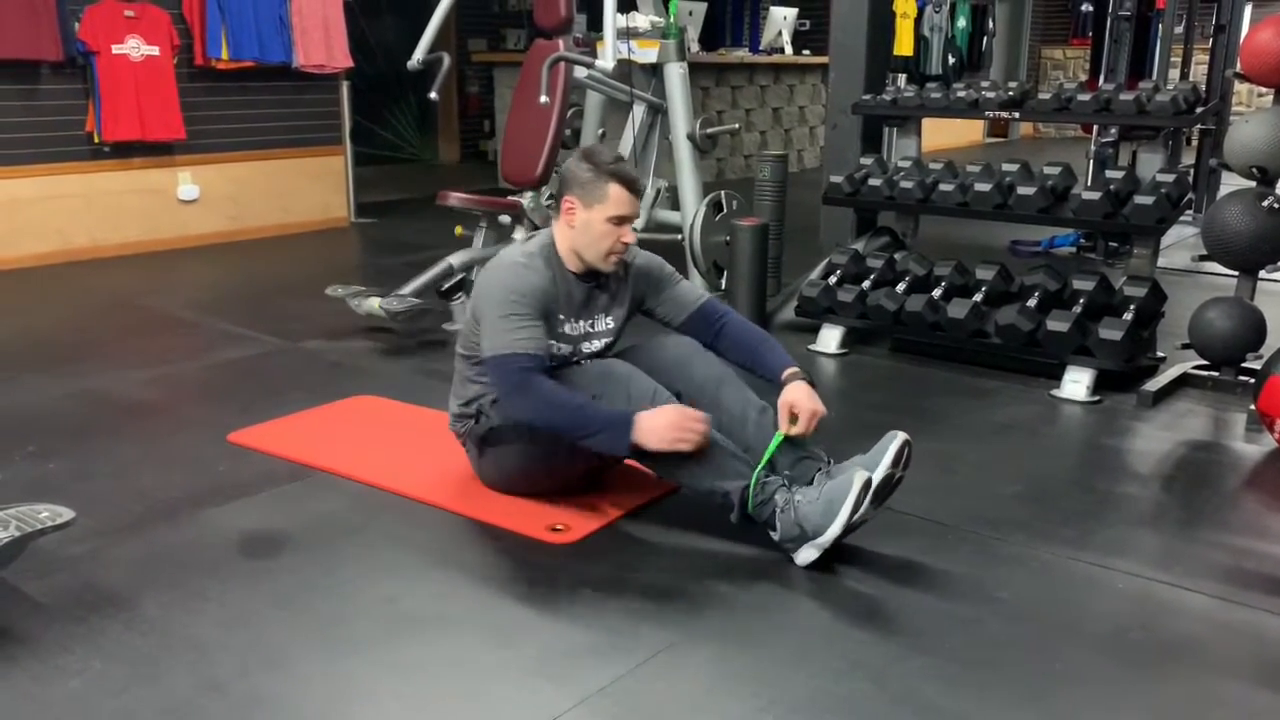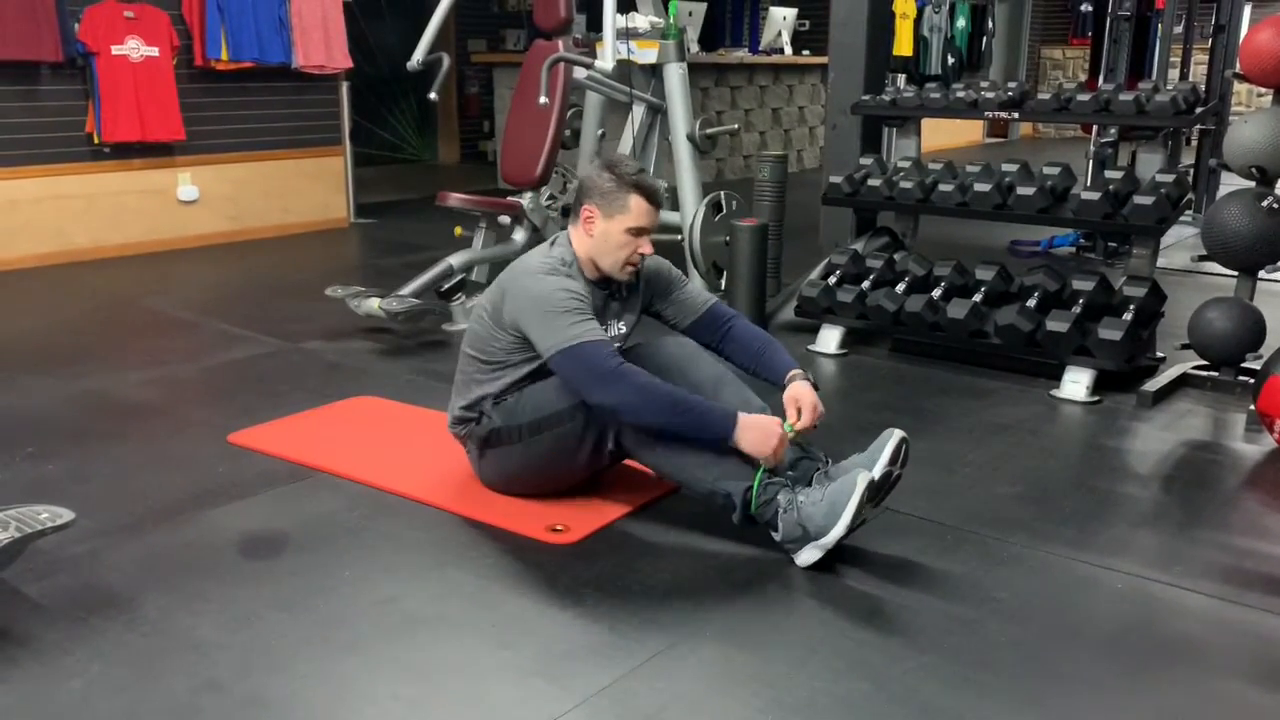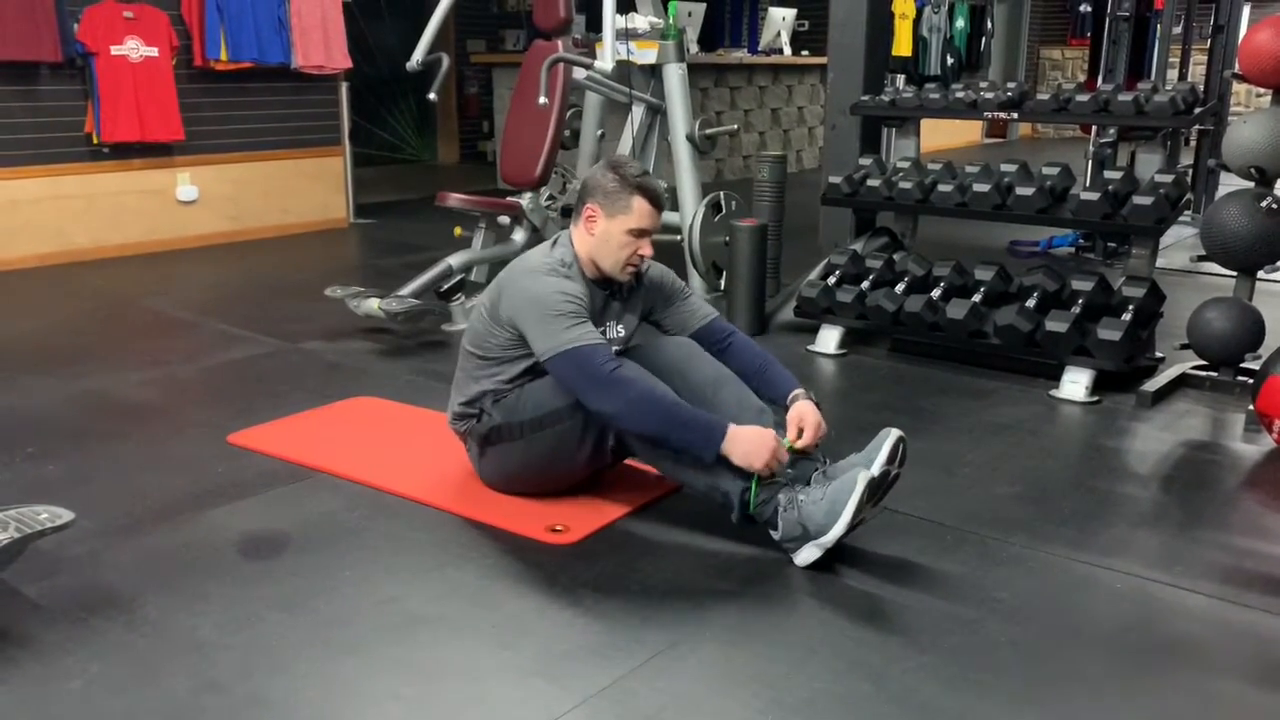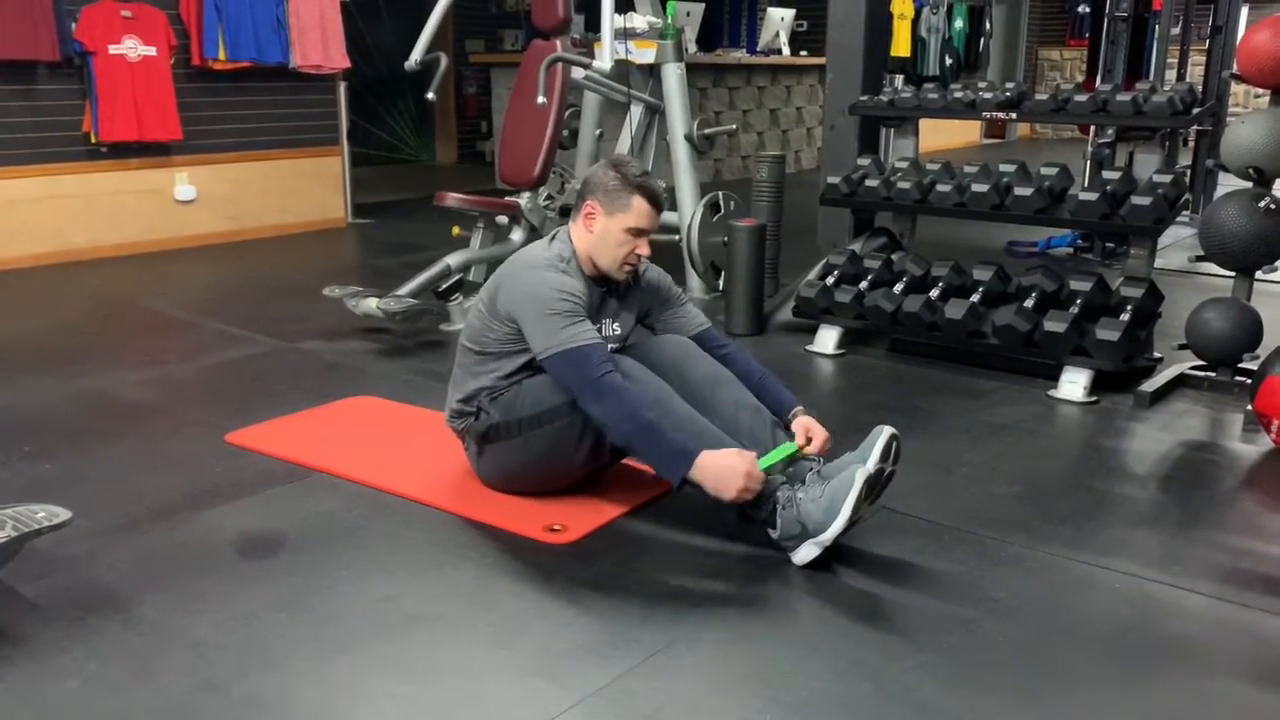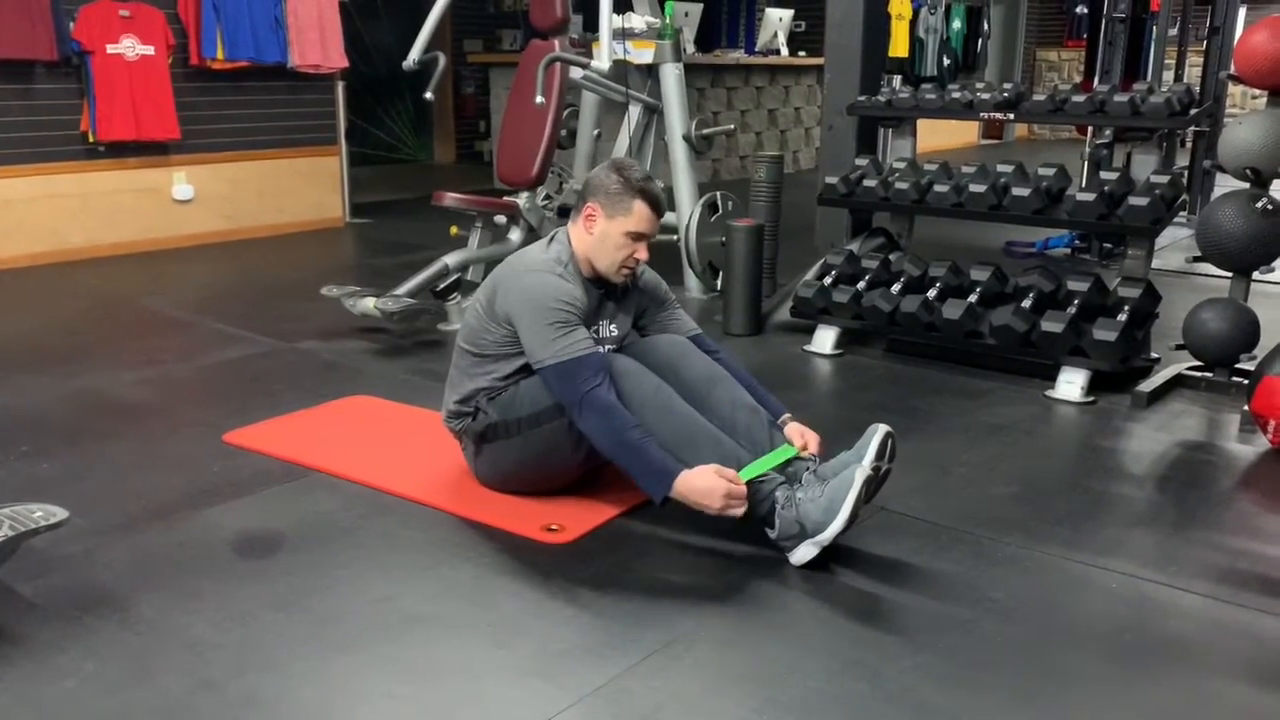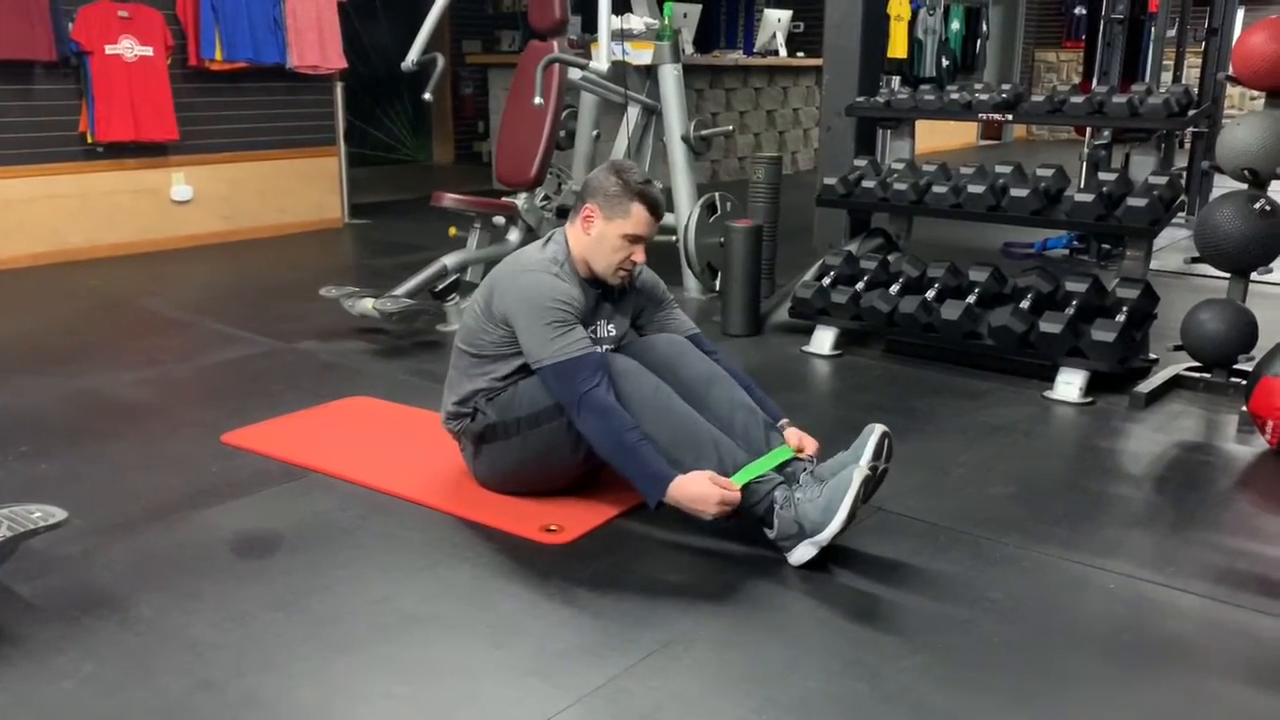
dt=0.2s
person 1, frame 1
left shoulder: (633, 269)
right shoulder: (516, 278)
left elbow: (716, 323)
right elbow: (522, 394)
left wrist: (790, 377)
right wrist: (634, 427)
left hip: (589, 419)
right hip: (506, 439)
left knee: (678, 356)
right knee: (615, 383)
left ankle: (815, 478)
right ankle: (779, 509)
person 1, frame 2
left shoulder: (641, 273)
right shoulder: (542, 285)
left elbow: (722, 326)
right elbow: (606, 386)
left wrist: (793, 376)
right wrist: (733, 428)
left hip: (579, 430)
right hip: (502, 440)
left knee: (675, 353)
right knee: (624, 395)
left ankle: (812, 476)
right ankle: (783, 511)
person 1, frame 3
left shoulder: (642, 277)
right shoulder: (541, 285)
left elbow: (723, 342)
right elbow: (604, 389)
left wrist: (795, 395)
right wrist: (726, 437)
left hip: (578, 427)
right hip: (503, 438)
left knee: (674, 355)
right knee: (623, 393)
left ankle: (809, 476)
right ankle: (785, 512)
person 1, frame 4
left shoulder: (639, 279)
right shoulder: (541, 280)
left elbow: (716, 351)
right elbow: (598, 390)
left wrist: (794, 412)
right wrist: (697, 464)
left hip: (574, 431)
right hip: (501, 437)
left knee: (673, 354)
right knee: (621, 379)
left ankle: (806, 477)
right ankle: (781, 509)
person 1, frame 5
left shoulder: (634, 281)
right shoulder: (540, 283)
left elbow: (706, 356)
right elbow: (589, 400)
left wrist: (783, 420)
right wrist: (677, 483)
left hip: (571, 429)
right hip: (499, 437)
left knee: (670, 352)
right knee: (618, 375)
left ankle: (802, 476)
right ankle: (780, 508)
person 1, frame 6
left shoulder: (632, 282)
right shoulder: (537, 284)
left elbow: (703, 356)
right elbow: (588, 400)
left wrist: (782, 424)
right wrist: (671, 488)
left hip: (569, 428)
right hip: (498, 438)
left knee: (668, 352)
right knee: (617, 374)
left ankle: (799, 477)
right ankle: (780, 509)
